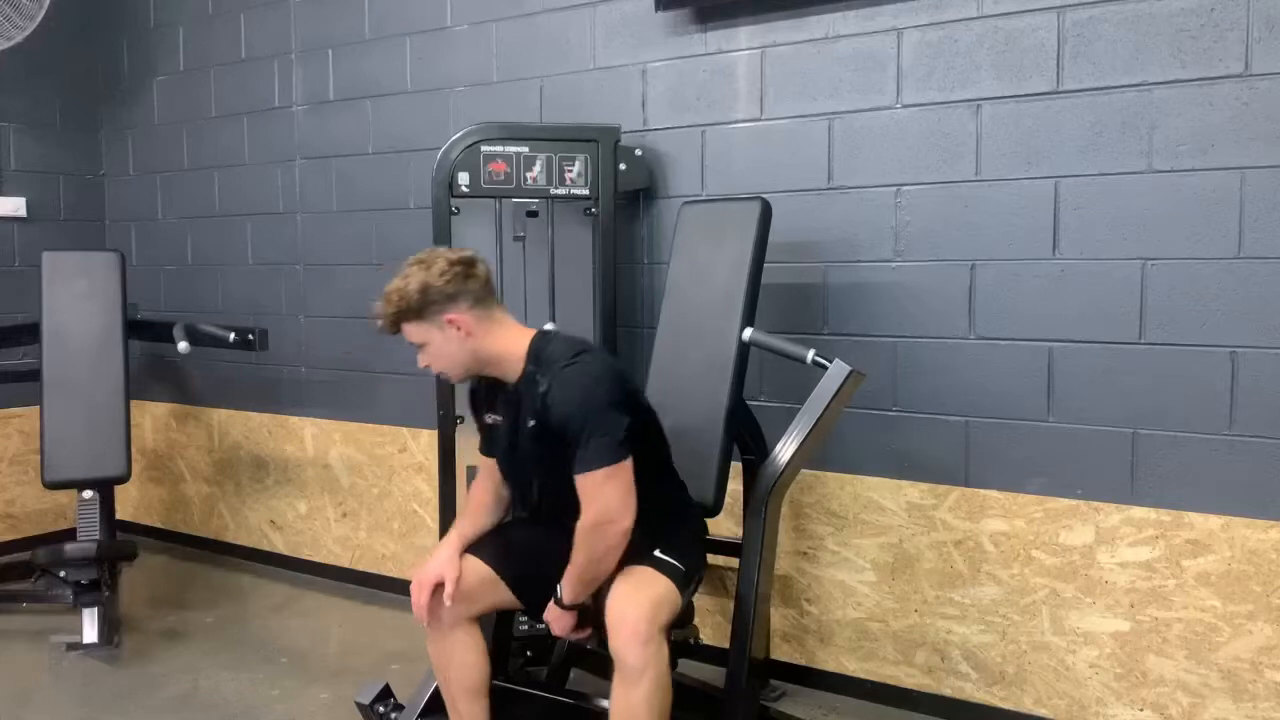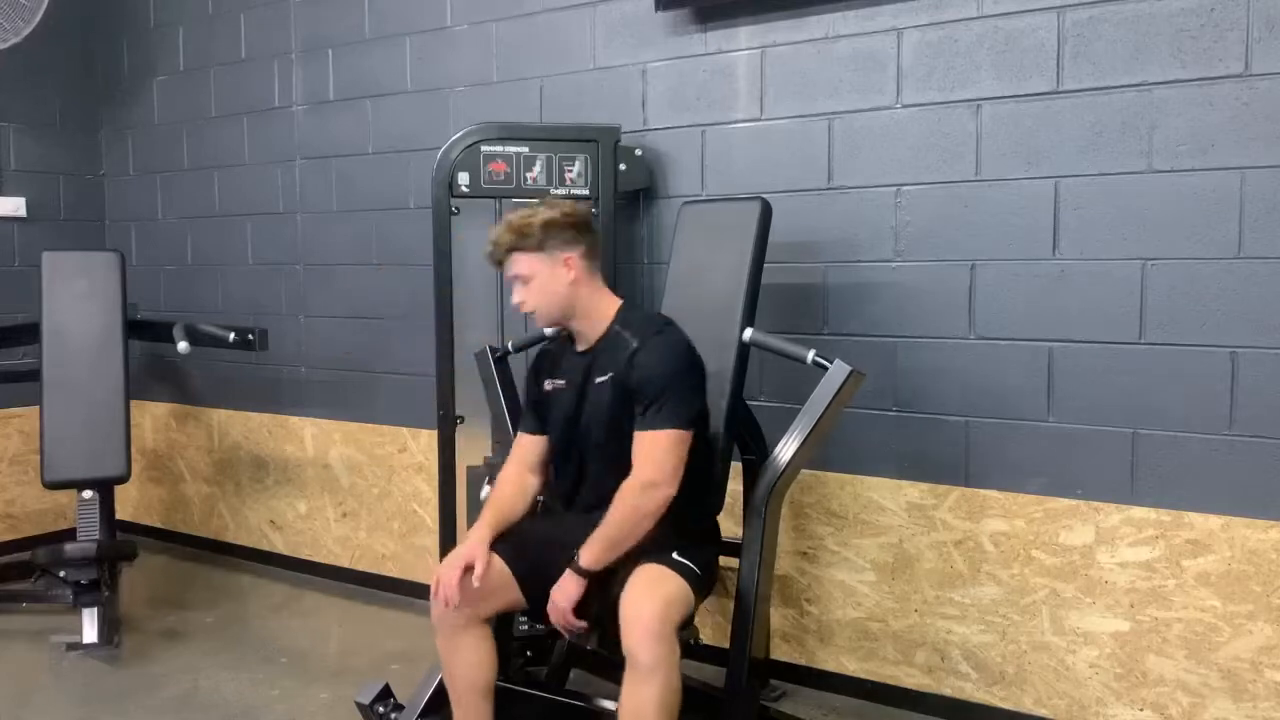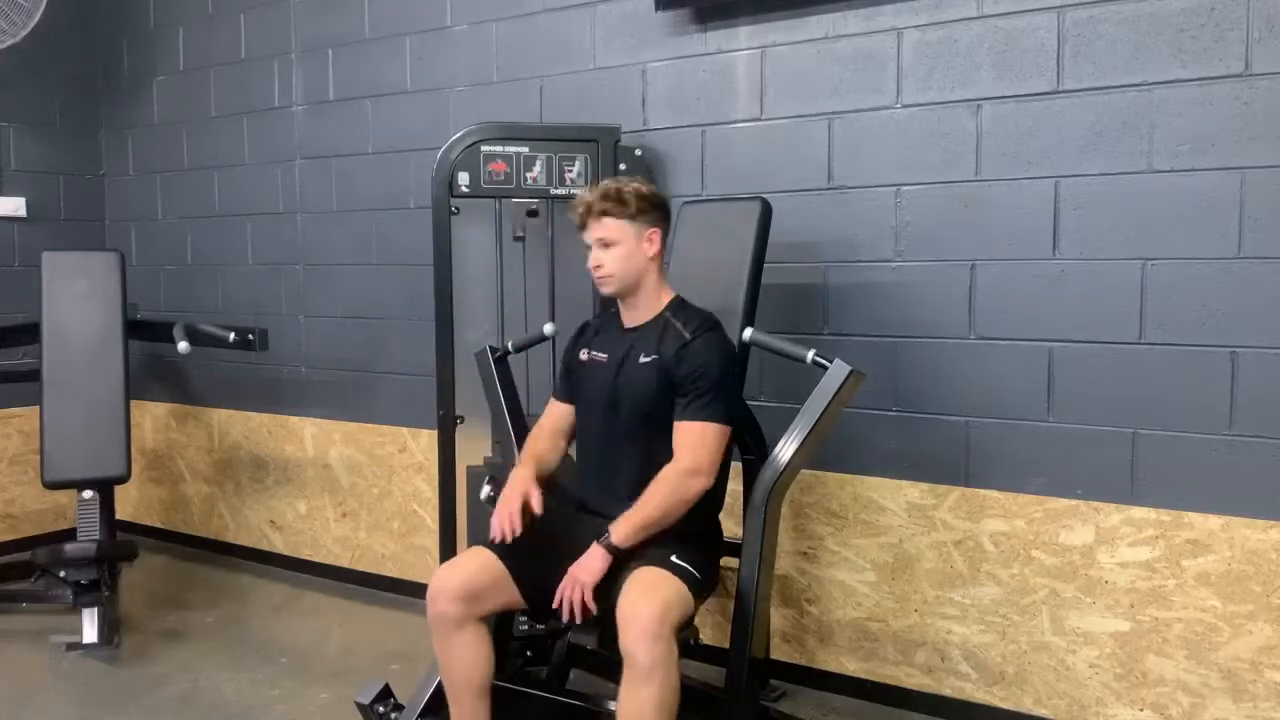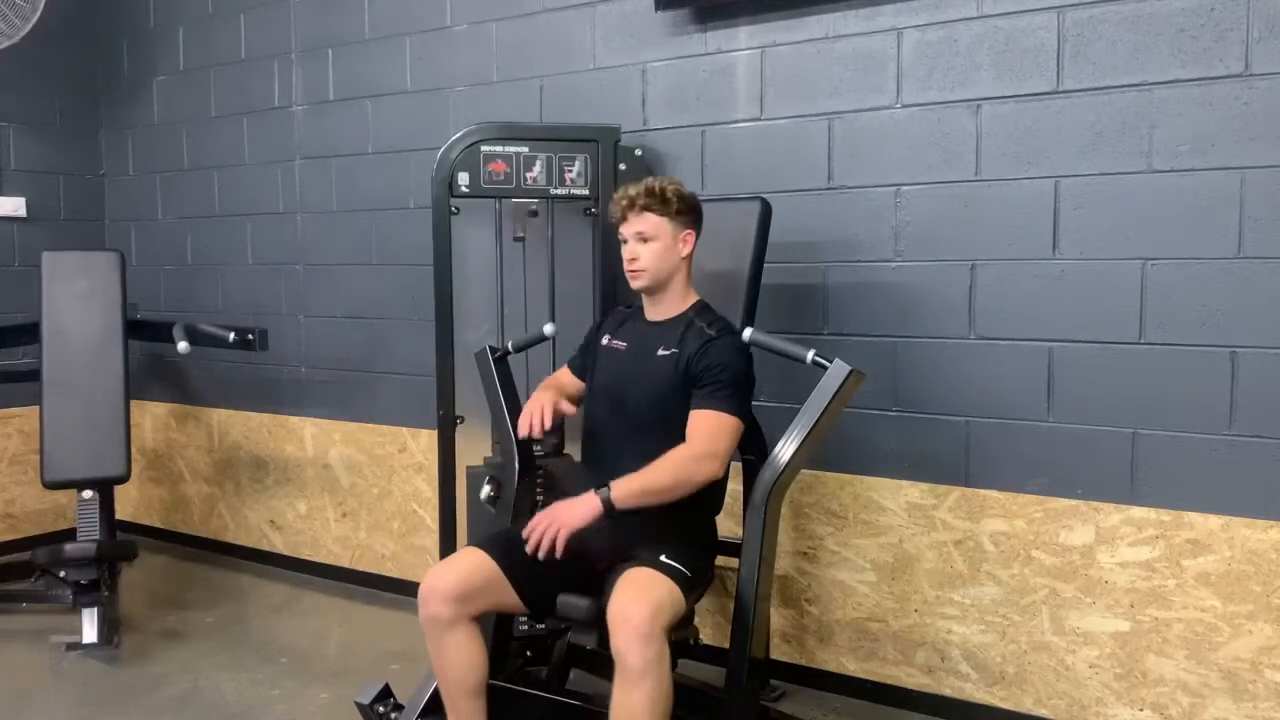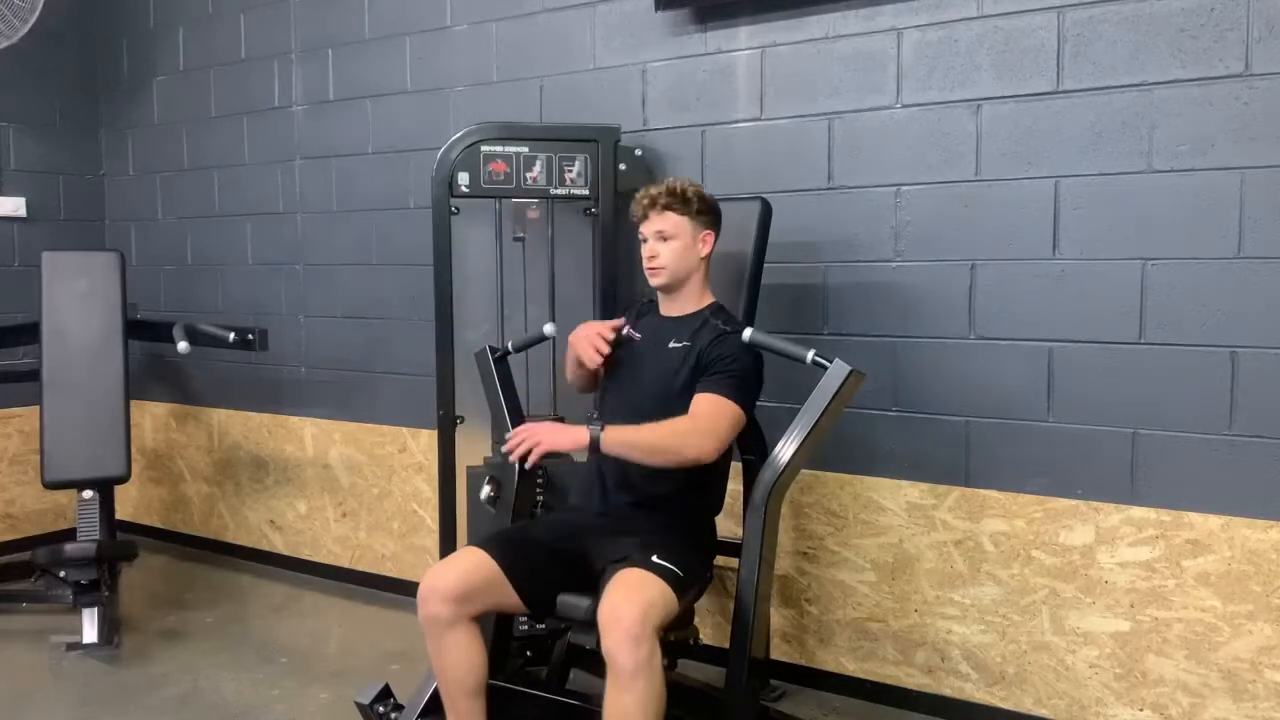
dt=0.2s
person 1, frame 1
left shoulder: (579, 381)
right shoulder: (489, 386)
left elbow: (611, 520)
right elbow: (494, 483)
left wrist: (570, 601)
right wrist: (451, 546)
left hip: (656, 534)
left knee: (630, 627)
right knee: (442, 599)
person 1, frame 2
left shoulder: (657, 350)
right shoulder: (549, 360)
left elbow: (654, 485)
right elbow: (525, 468)
left wrist: (579, 572)
right wrist: (479, 534)
left hip: (668, 531)
right hip: (575, 525)
left knee: (644, 620)
right knee: (456, 592)
person 1, frame 3
left shoulder: (699, 342)
right shoulder: (589, 336)
left elbow: (693, 472)
right elbow: (555, 425)
left wrist: (605, 549)
right wrist: (523, 474)
left hip: (670, 534)
right hip: (580, 520)
left knee: (643, 621)
right knee: (449, 591)
person 1, frame 4
left shoulder: (717, 345)
right shoulder: (612, 326)
left elbow: (705, 458)
right elbow: (565, 385)
left wrist: (599, 501)
right wrist: (546, 394)
left hip: (667, 532)
right hip: (588, 520)
left knee: (632, 621)
right knee: (440, 593)
person 1, frame 5
left shoulder: (728, 343)
right shoulder: (632, 320)
left elbow: (702, 441)
right elbow: (583, 380)
left wrist: (584, 438)
right wrist: (578, 341)
left hip: (666, 530)
right hip: (583, 518)
left knee: (624, 622)
right knee: (440, 592)
